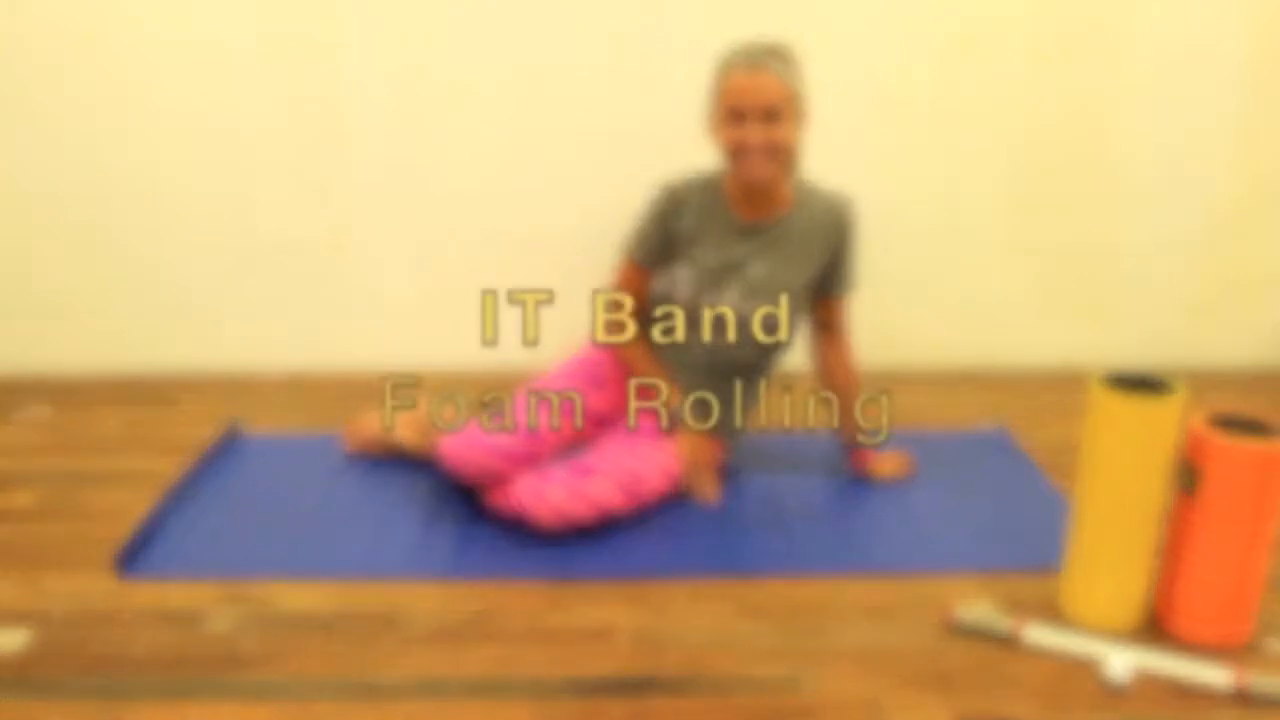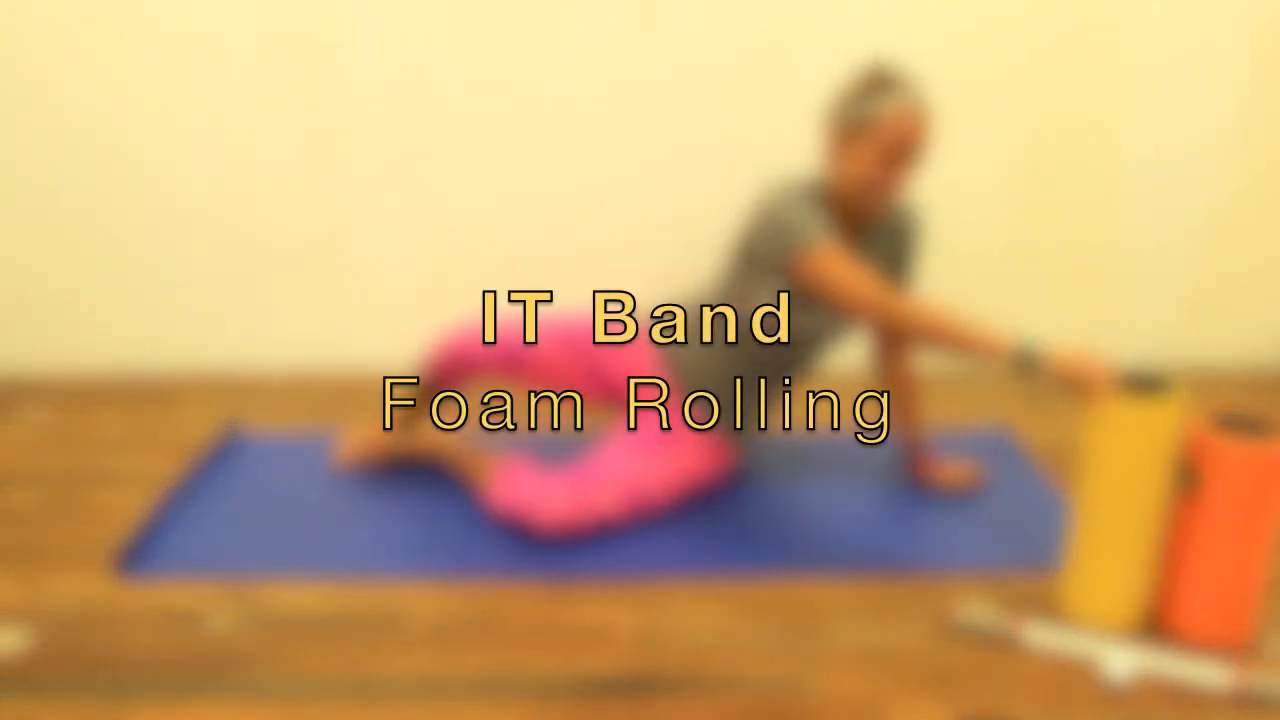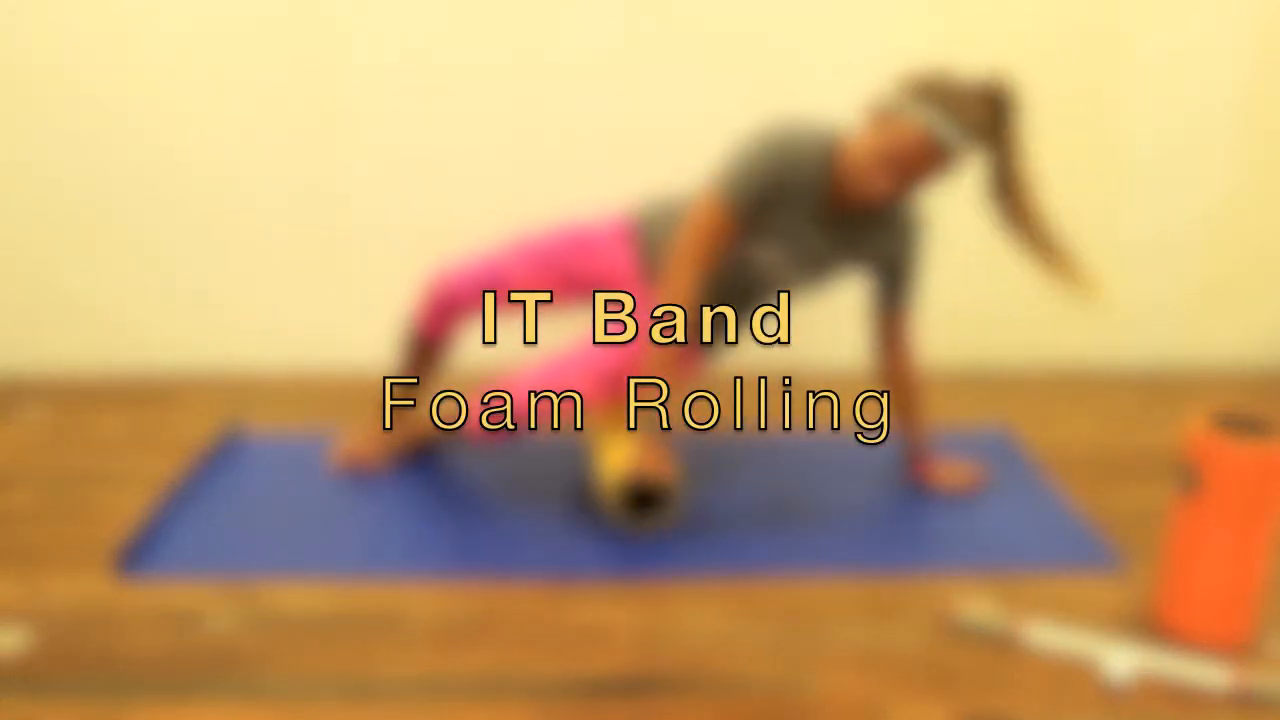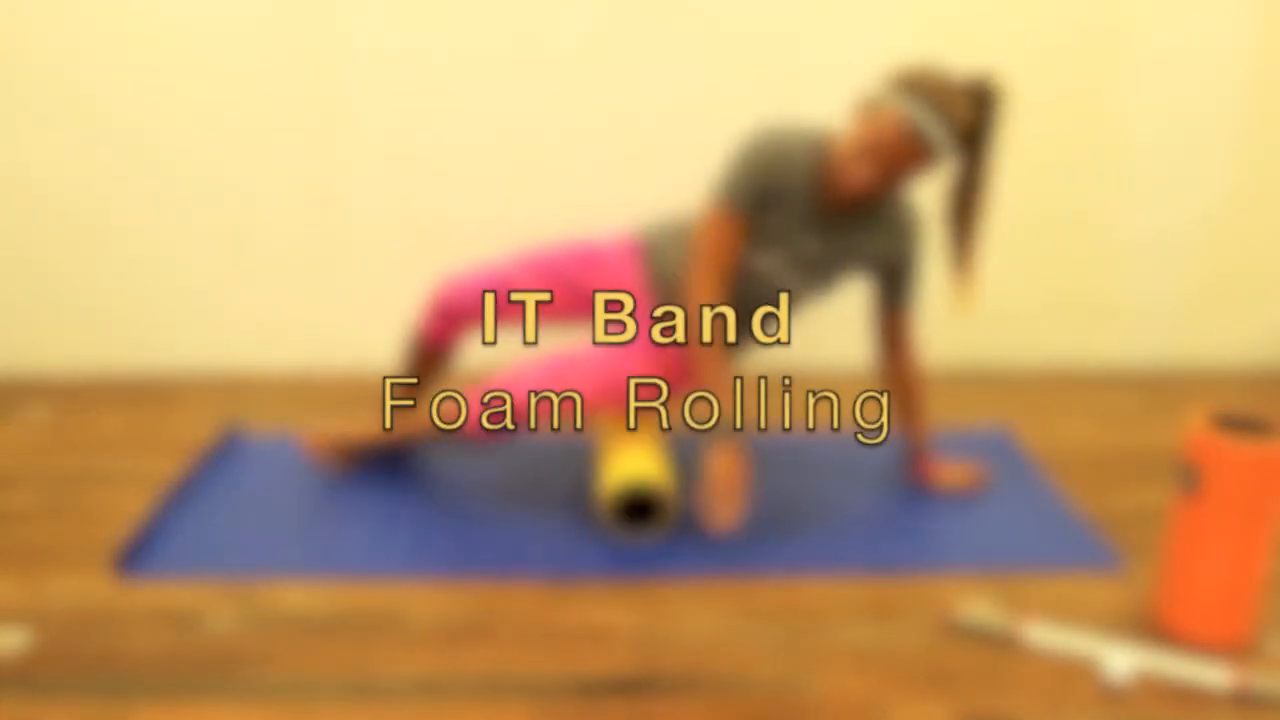
dt=1s
person 1, frame 1
left shoulder: (828, 221)
right shoulder: (680, 203)
left elbow: (830, 338)
left wrist: (859, 448)
right wrist: (683, 414)
left hip: (701, 420)
right hip: (625, 369)
left knee: (545, 503)
right knee: (485, 459)
left ankle: (427, 440)
right ankle: (424, 426)
person 1, frame 2
left shoulder: (894, 231)
right shoulder: (791, 210)
left elbow: (893, 346)
right elbow: (884, 307)
left wrist: (919, 457)
right wrist: (1034, 356)
left hip: (703, 430)
right hip: (653, 353)
left knee: (545, 510)
right knee: (472, 348)
left ankle: (442, 447)
right ankle: (409, 429)
person 1, frame 3
left shoulder: (892, 232)
right shoulder: (782, 151)
left elbow: (893, 352)
right elbow: (679, 276)
left wrist: (920, 458)
right wrist: (644, 424)
right hip: (627, 247)
left knee: (517, 407)
right knee: (450, 293)
left ankle: (416, 433)
right ankle: (399, 415)
person 1, frame 4
left shoulder: (890, 232)
right shoulder: (773, 155)
left elbow: (896, 349)
right elbow: (706, 291)
left wrist: (920, 456)
right wrist: (725, 440)
left hip: (677, 346)
right hip: (639, 267)
right knee: (455, 301)
left ankle: (377, 440)
right ankle: (393, 415)
